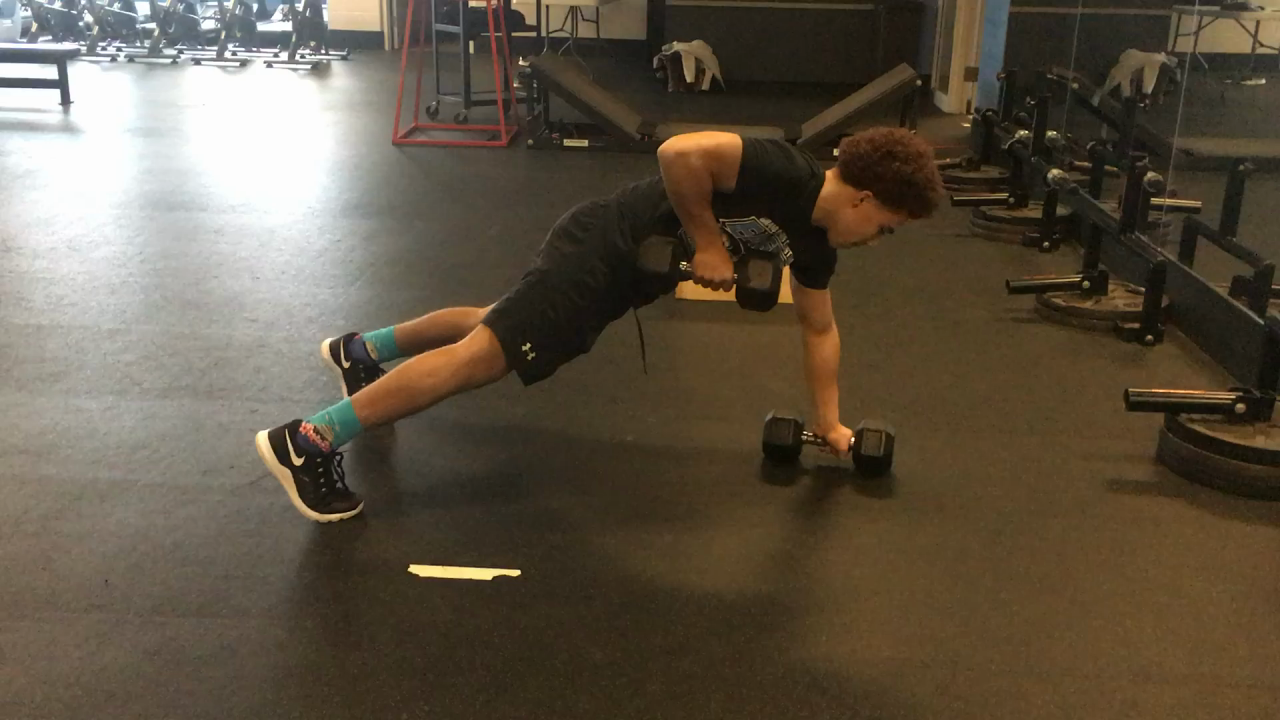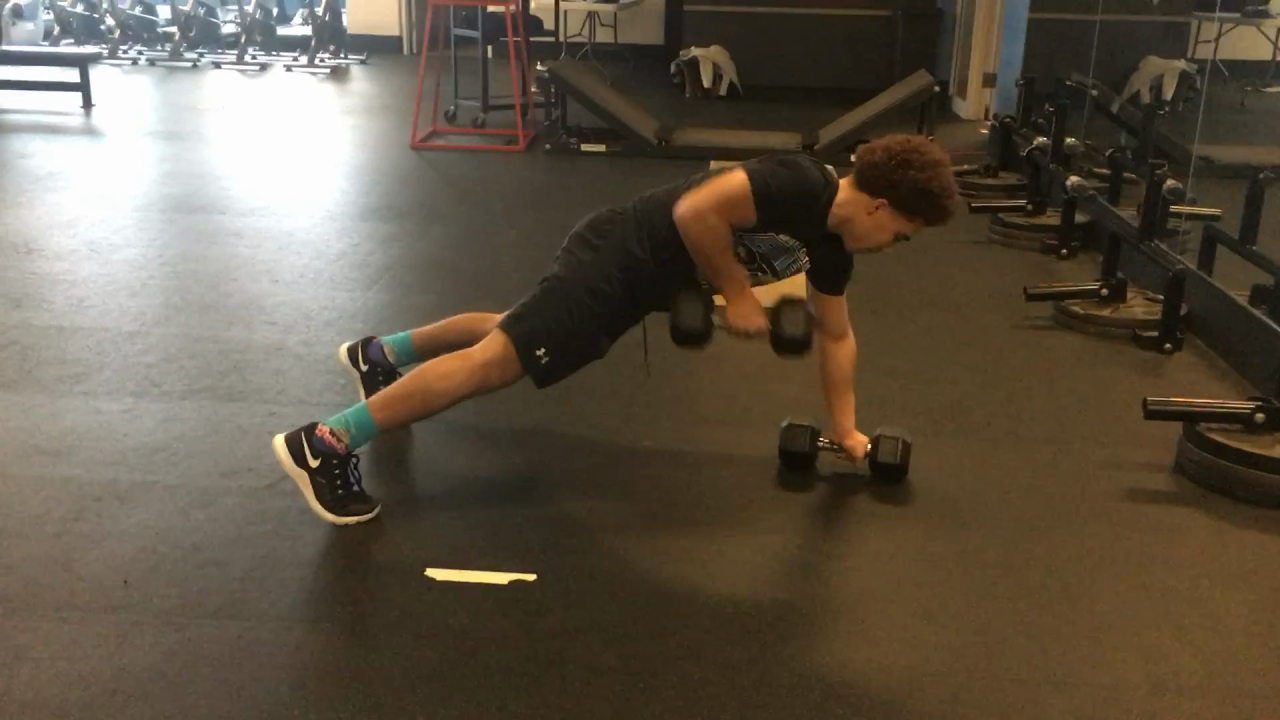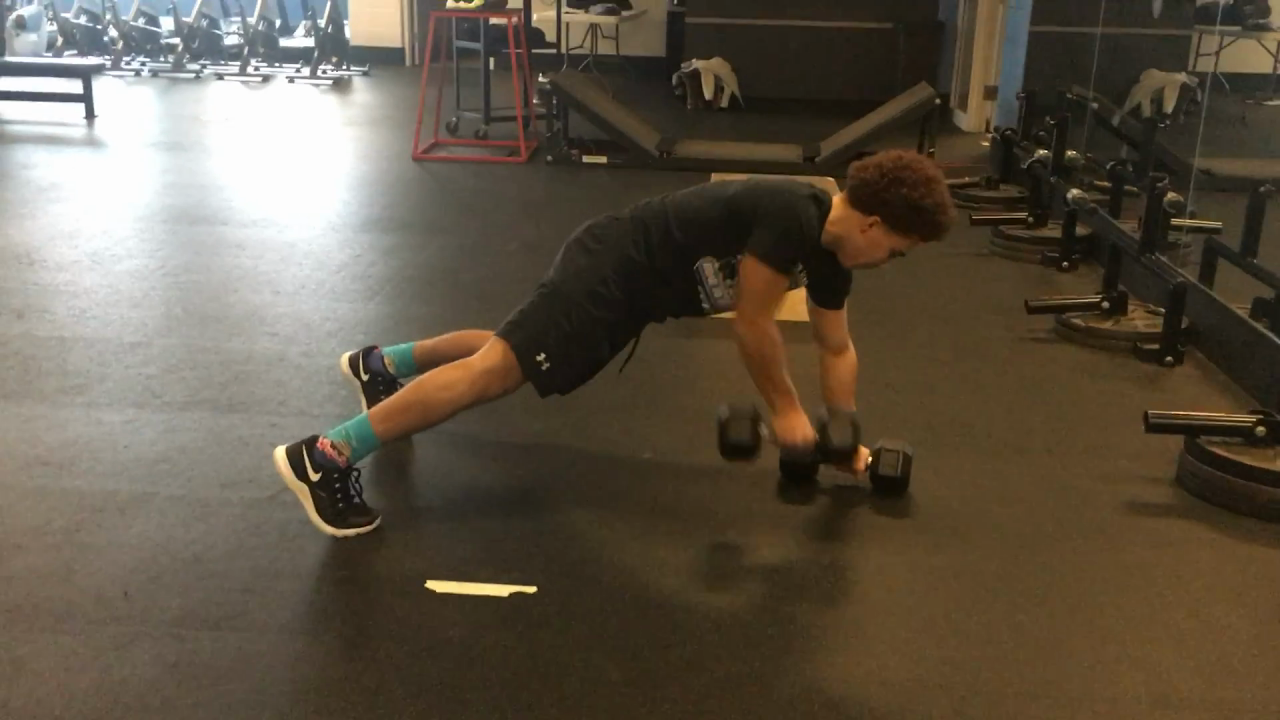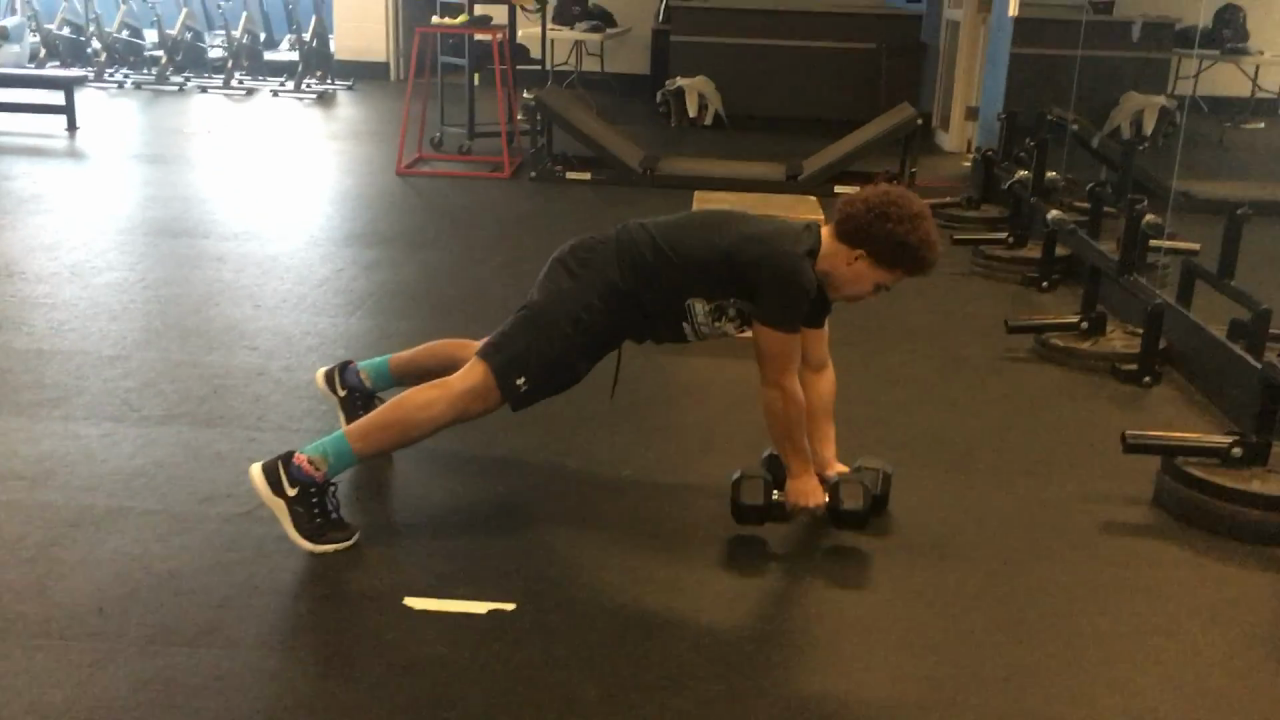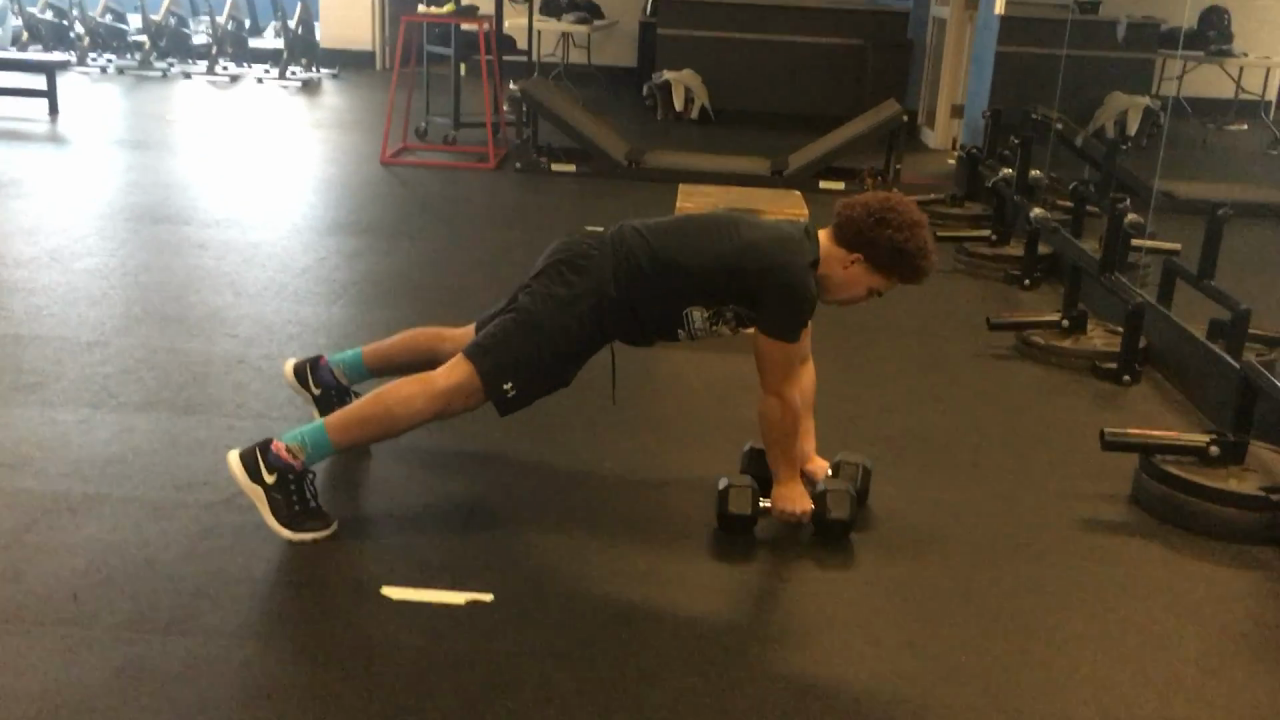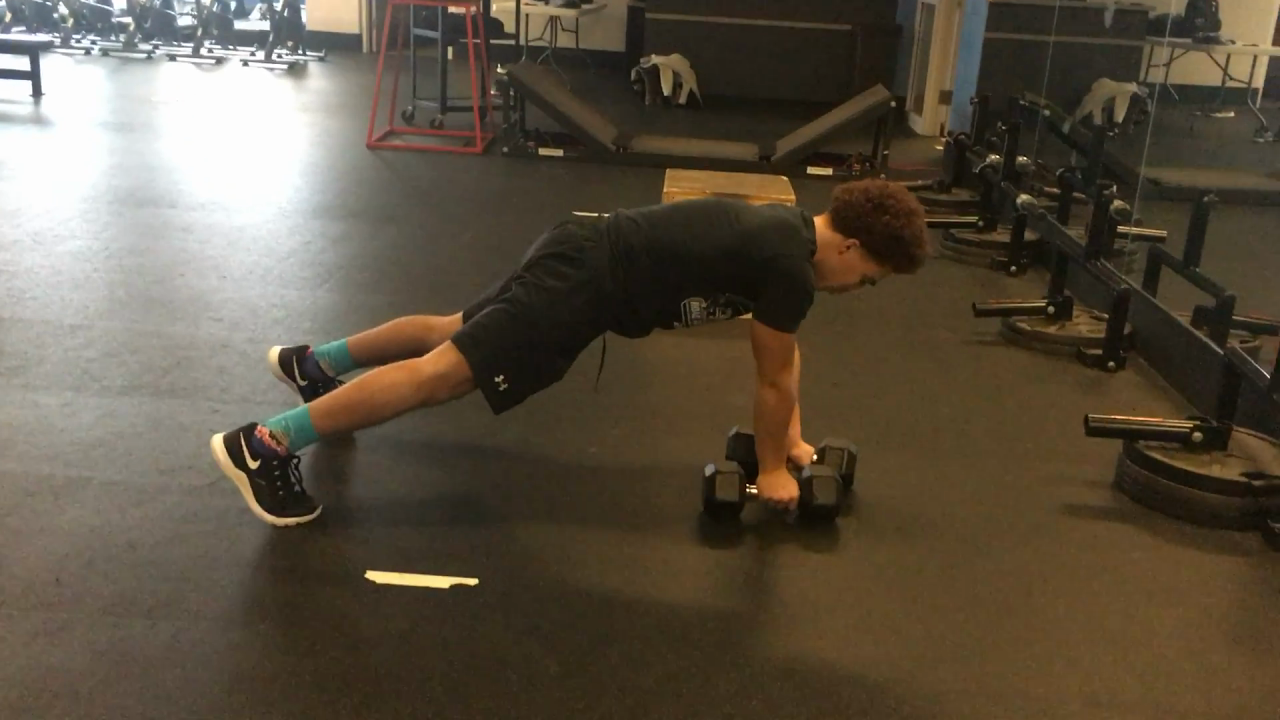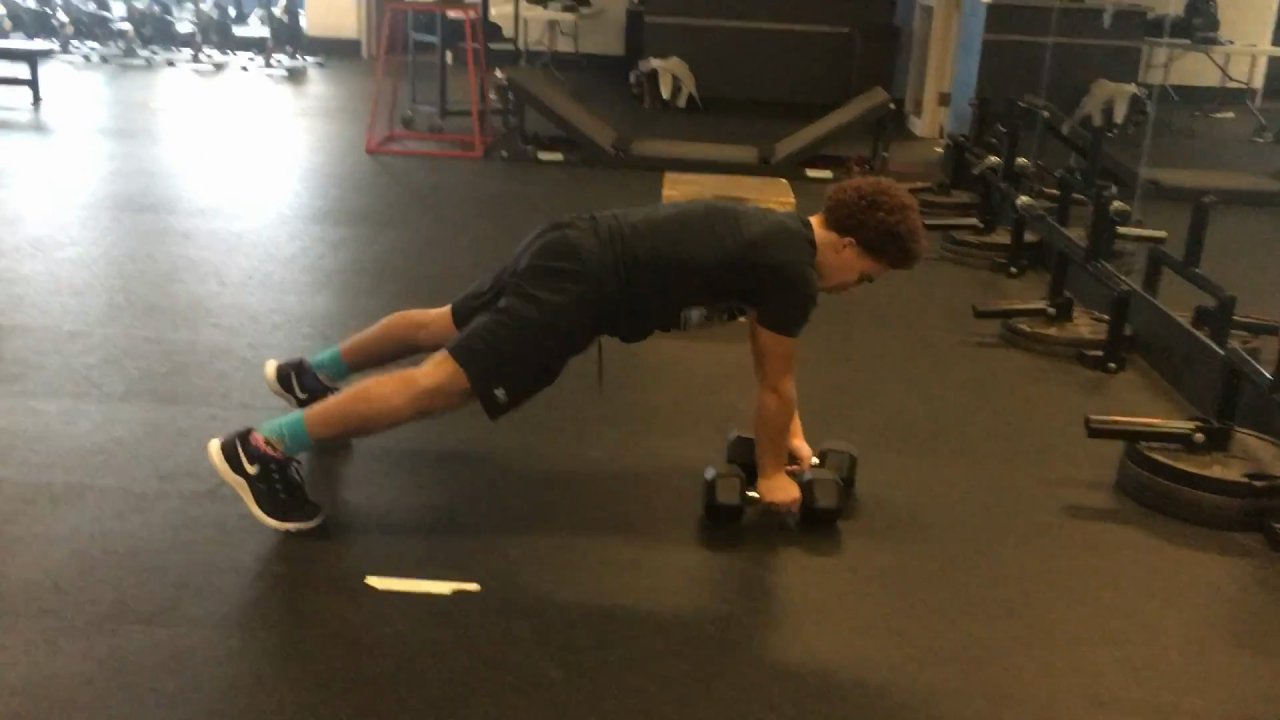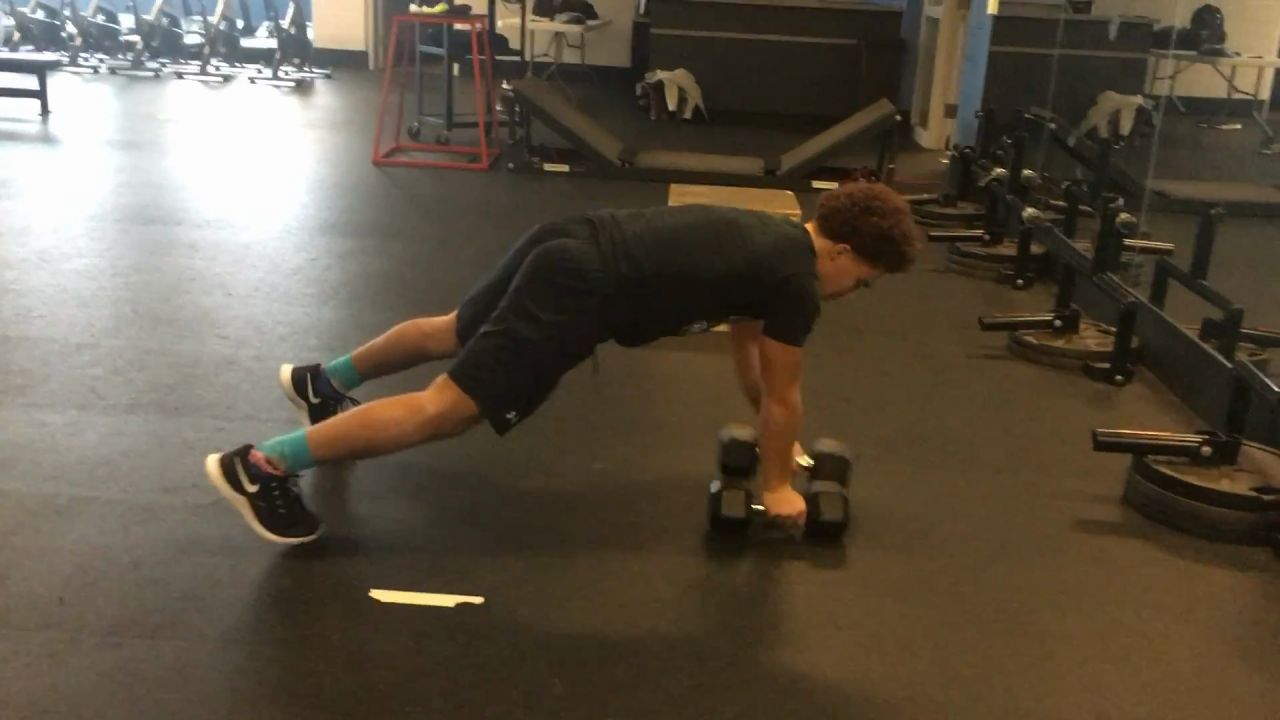
dt=0.2s
person 1, frame 1
left shoulder: (814, 237)
right shoulder: (785, 170)
left elbow: (819, 328)
right elbow: (678, 151)
left wrist: (829, 422)
right wrist: (707, 241)
left hip: (623, 271)
right hip: (603, 250)
left knee: (493, 322)
right knee: (482, 355)
left ankle: (361, 348)
right ankle: (306, 442)
person 1, frame 2
left shoulder: (830, 242)
right shoulder: (799, 182)
left elbow: (835, 335)
right elbow: (693, 211)
left wrist: (845, 428)
right wrist: (737, 296)
left hip: (636, 279)
right hip: (617, 257)
left knee: (511, 326)
right knee: (496, 360)
left ankle: (380, 351)
right ankle: (323, 444)
person 1, frame 3
left shoulder: (827, 252)
right shoulder: (793, 218)
left elbow: (837, 348)
right elbow: (751, 327)
right wrist: (784, 410)
left hip: (633, 285)
right hip: (613, 265)
left knee: (512, 341)
right knee: (497, 368)
left ankle: (381, 363)
right ankle: (324, 457)
person 1, frame 4
left shoulder: (811, 268)
right shoulder: (785, 269)
left elbow: (817, 369)
right elbow: (779, 386)
left wrist: (828, 457)
right wrist: (799, 475)
left hip: (606, 286)
right hip: (598, 285)
left knee: (489, 354)
right knee: (475, 387)
left ankle: (356, 377)
right ankle: (300, 471)
person 1, frame 5
left shoulder: (797, 254)
right shoulder: (790, 279)
left elbow: (800, 367)
right elbow: (777, 393)
left wrist: (808, 453)
right wrist: (785, 481)
left hip: (590, 274)
right hip: (588, 289)
left knee: (466, 342)
right knee: (456, 382)
left ankle: (325, 371)
right ankle: (279, 459)
person 1, frame 6
left shoulder: (787, 233)
right shoulder: (792, 268)
left elbow: (779, 363)
right elbow: (774, 382)
left wrist: (793, 438)
right wrist: (771, 469)
left hip: (580, 255)
right hip: (584, 282)
left knee: (451, 330)
right knee: (443, 373)
left ankle: (309, 362)
right ankle: (263, 445)
person 1, frame 7
left shoulder: (779, 232)
right shoulder: (794, 272)
left elbow: (765, 347)
right elbow: (776, 385)
left wrist: (789, 433)
right wrist: (770, 473)
left hip: (570, 245)
right hip: (578, 285)
left knee: (445, 326)
right knee: (440, 383)
left ankle: (308, 373)
right ankle: (261, 450)
person 1, frame 8
left shoulder: (774, 233)
right shoulder: (797, 284)
left elbow: (738, 320)
right elbow: (784, 397)
left wrist: (773, 431)
right wrist: (776, 486)
left hip: (564, 244)
right hip: (579, 290)
left knee: (454, 332)
right knee: (446, 407)
left ankle: (322, 381)
right ankle: (261, 467)
